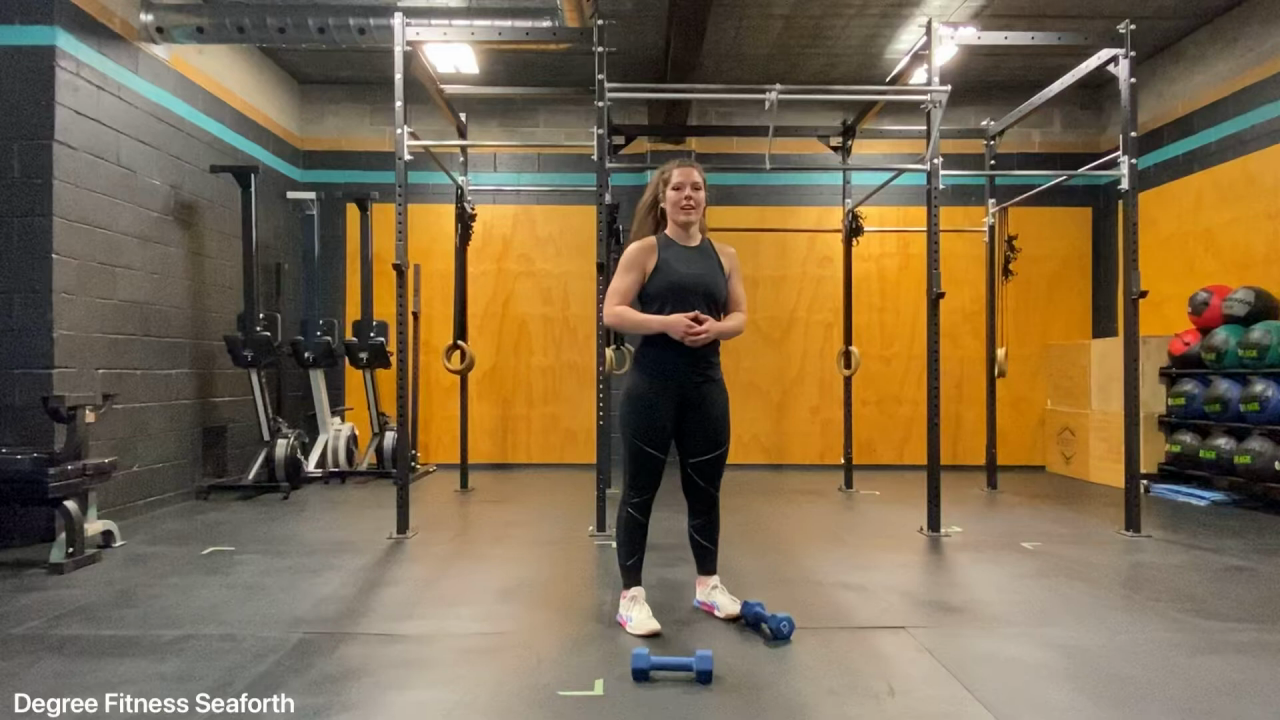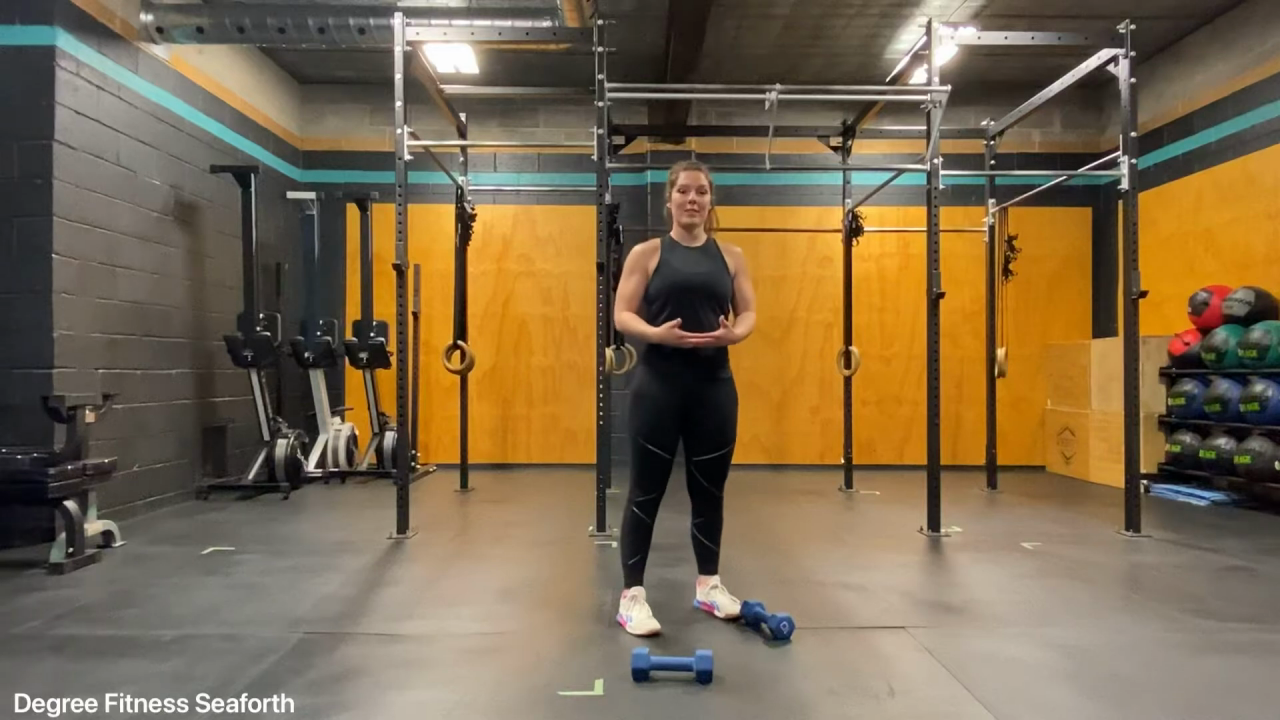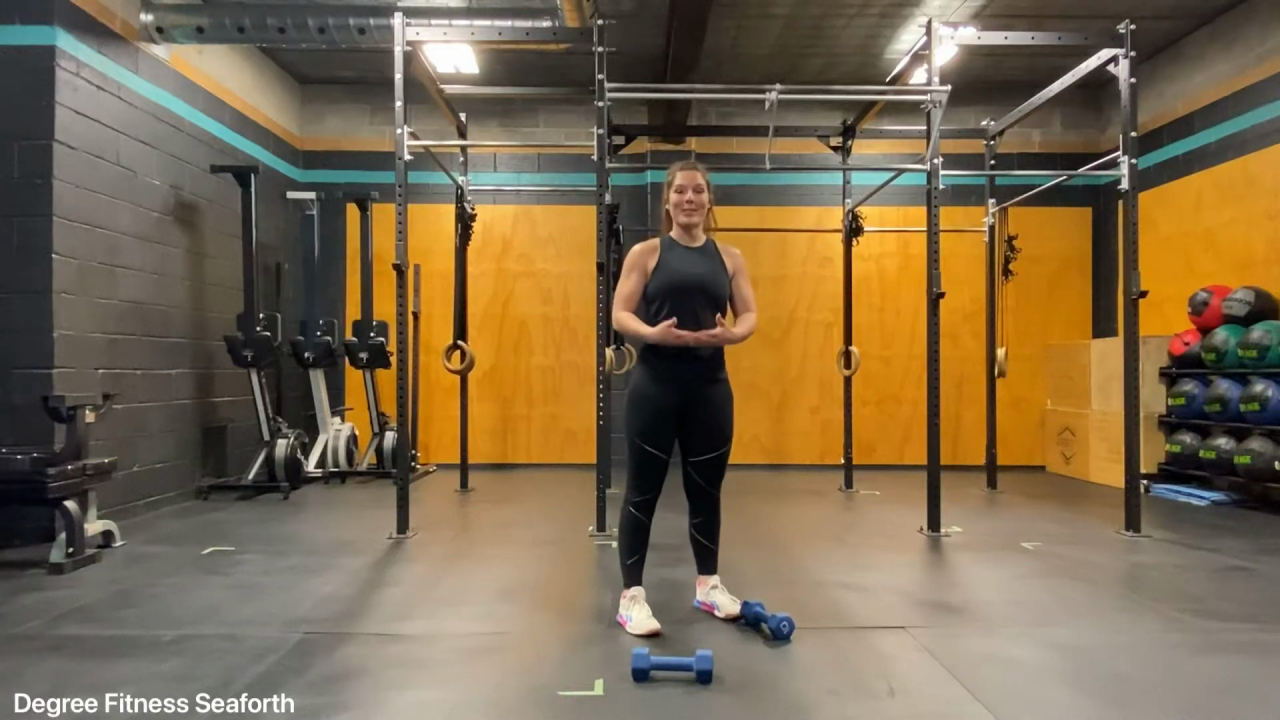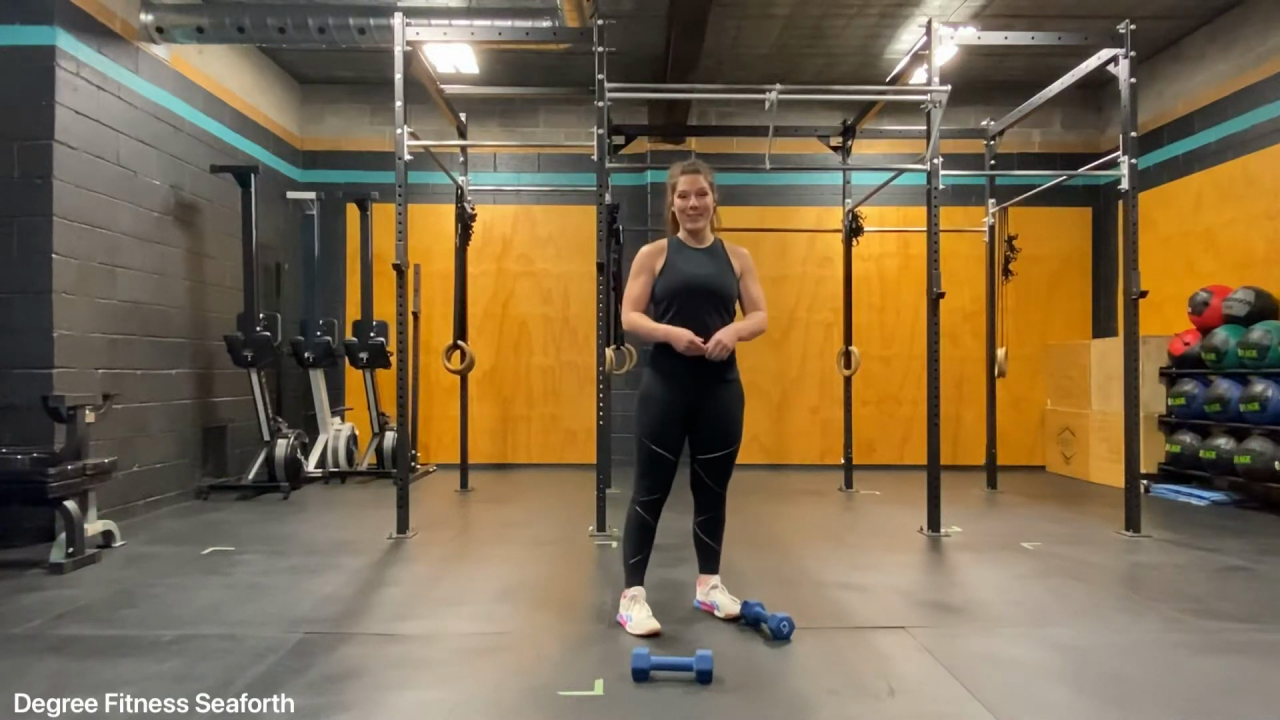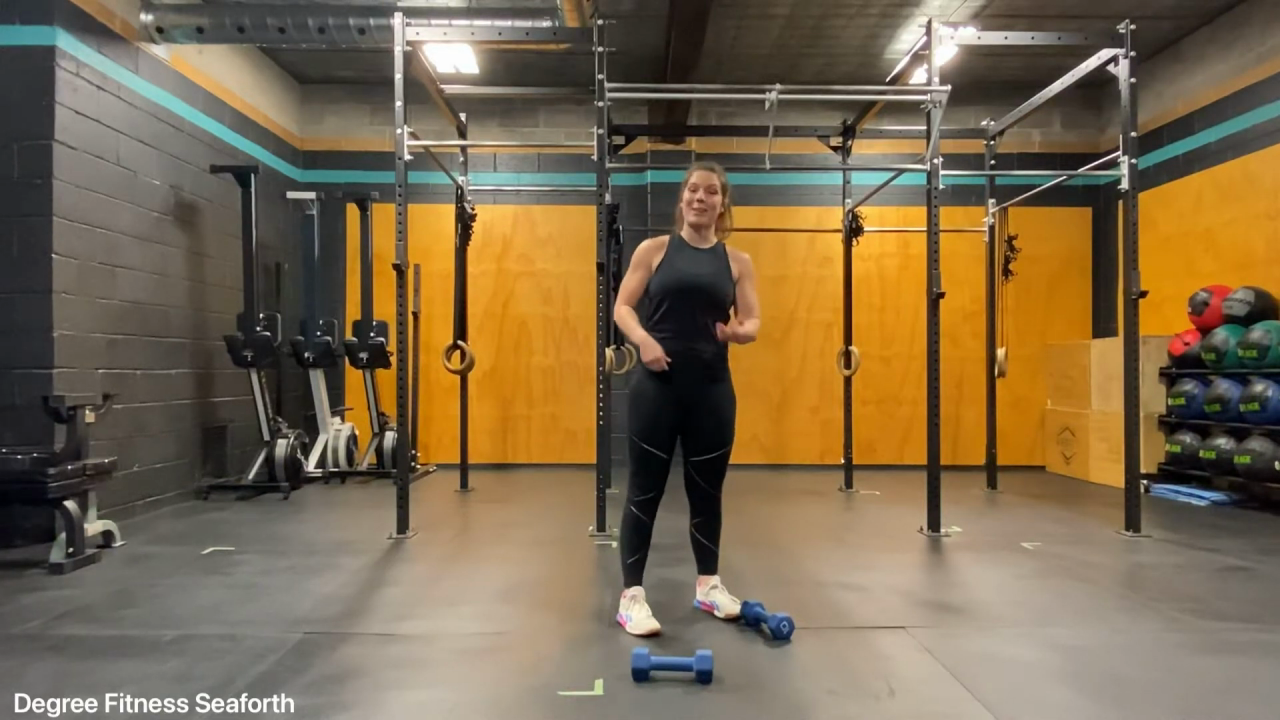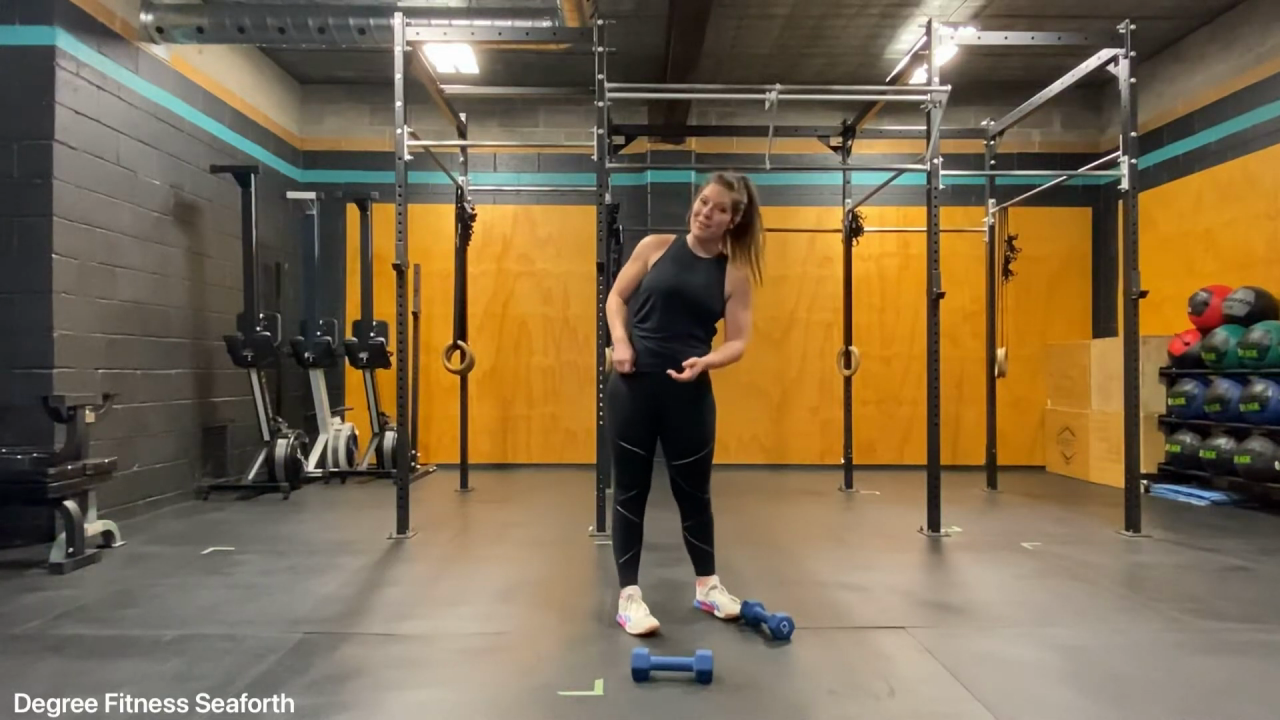
dt=0.7s
person 1, frame 1
left shoulder: (724, 255)
right shoulder: (643, 251)
left elbow: (739, 316)
right elbow: (613, 313)
left wrist: (717, 328)
right wrist: (665, 323)
left hip: (706, 386)
right hip: (652, 385)
left knee: (705, 489)
right knee: (641, 490)
left ankle: (708, 583)
right ankle: (631, 595)
person 1, frame 2
left shoulder: (731, 256)
right shoulder: (646, 253)
left elbow: (748, 313)
right elbow: (622, 315)
left wrist: (734, 334)
right wrist: (657, 333)
left hip: (714, 385)
right hip: (658, 384)
left knee: (709, 489)
right knee: (646, 490)
left ankle: (708, 584)
right ankle: (632, 596)
person 1, frame 3
left shoulder: (729, 257)
right shoulder: (645, 253)
left elbow: (749, 315)
right elbow: (620, 314)
left wrist: (731, 334)
right wrist: (652, 333)
left hip: (710, 386)
right hip: (655, 384)
left knee: (706, 489)
right knee: (643, 490)
left ankle: (708, 584)
right ankle: (631, 596)
person 1, frame 4
left shoulder: (737, 257)
right shoulder: (653, 254)
left elbow: (760, 317)
right elbow: (630, 316)
left wrist: (734, 330)
right wrist: (669, 332)
left hip: (721, 387)
right hip: (665, 385)
left knee: (712, 489)
right knee: (650, 489)
left ankle: (708, 583)
right ankle: (632, 595)
person 1, frame 5
left shoulder: (737, 261)
right shoulder: (654, 249)
left elbow: (752, 318)
right elbow: (623, 306)
left wrist: (739, 332)
right wrist: (643, 340)
left hip: (711, 387)
right hip: (656, 384)
left knee: (707, 490)
right knee: (646, 489)
left ankle: (708, 584)
right ankle: (631, 596)
person 1, frame 6
left shoulder: (735, 275)
right shoulder: (654, 247)
left elbow: (737, 341)
right elbow: (616, 297)
left wrist: (704, 362)
right wrist: (620, 341)
left hip: (689, 390)
right hip: (633, 383)
left knee: (693, 491)
right knee: (631, 490)
left ankle: (707, 584)
right ankle: (629, 594)
